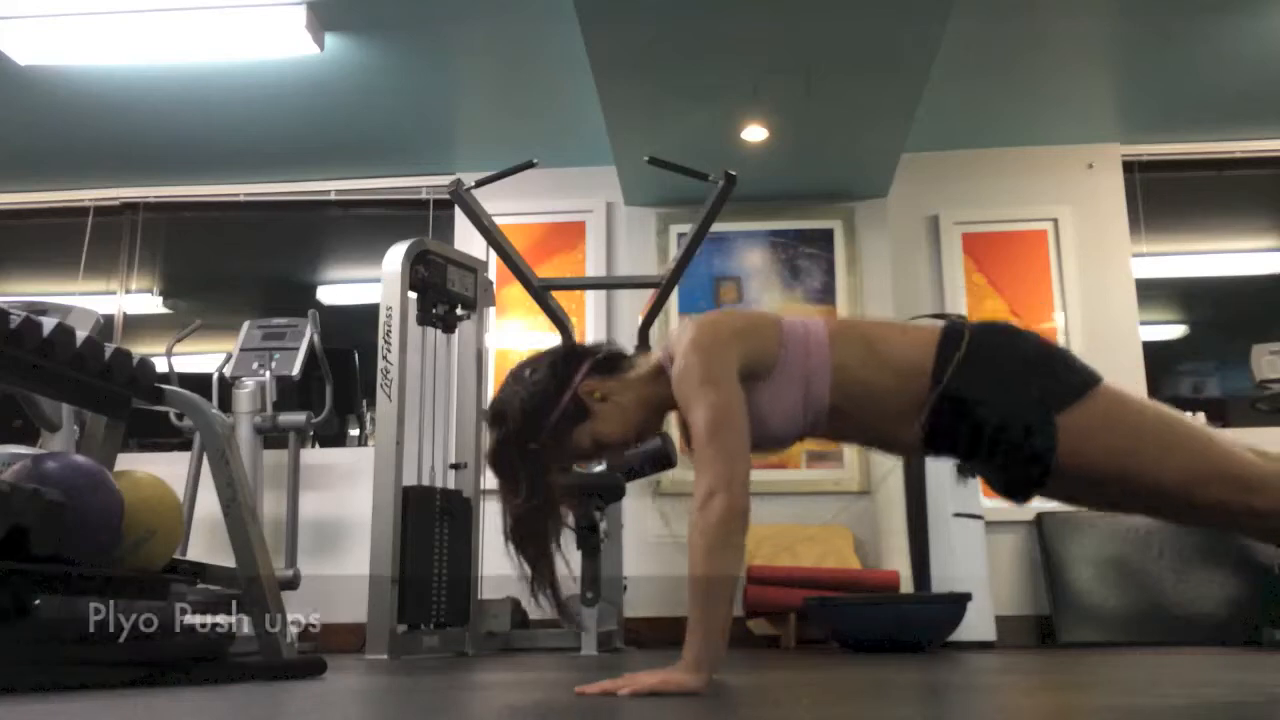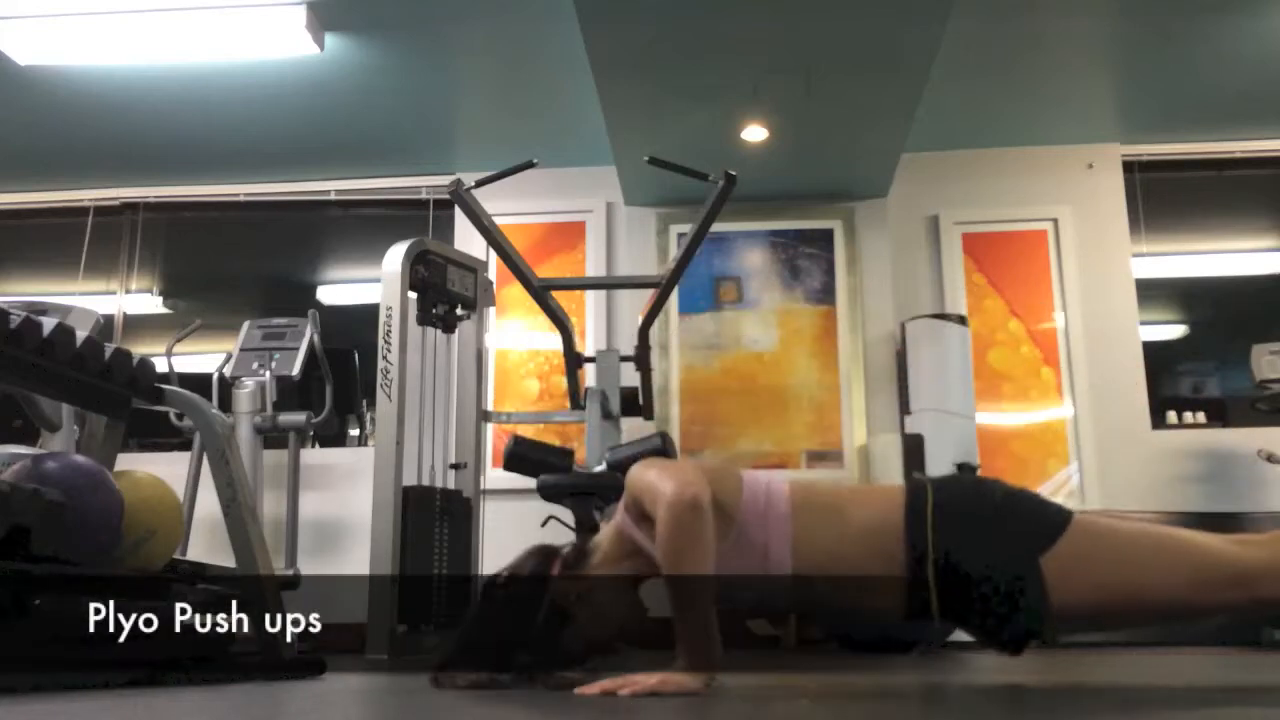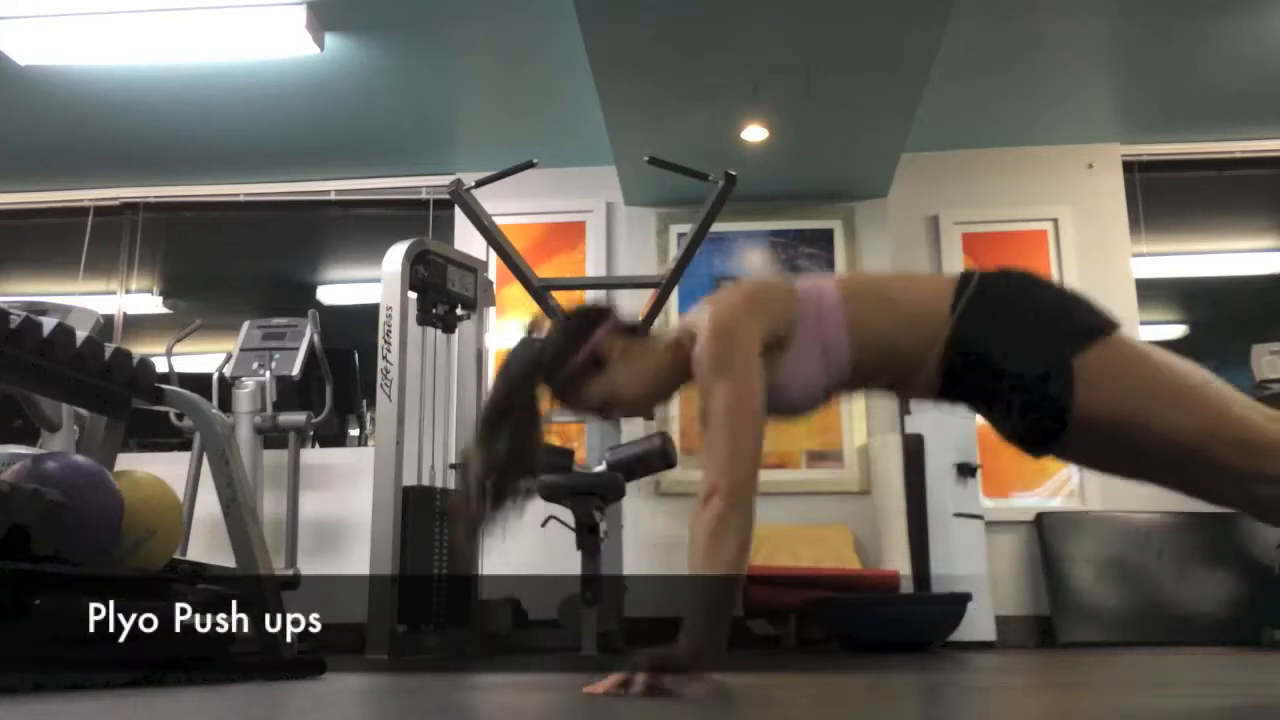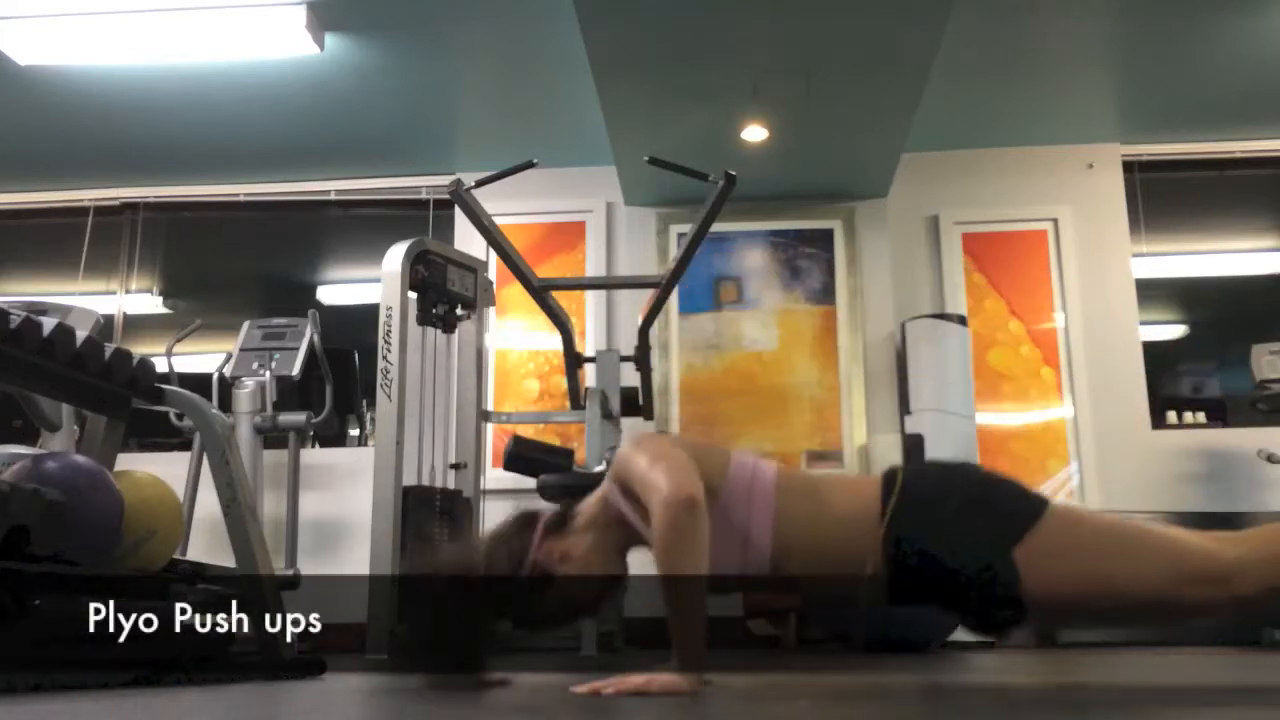
dt=0.5s
person 1, frame 1
left shoulder: (700, 352)
right shoulder: (683, 383)
left elbow: (725, 500)
right elbow: (717, 505)
left wrist: (696, 664)
right wrist: (697, 657)
left hip: (991, 389)
right hip: (965, 410)
person 1, frame 2
left shoulder: (645, 488)
right shoulder: (651, 542)
left elbow: (687, 506)
left wrist: (695, 665)
left hip: (961, 546)
right hip: (944, 550)
person 1, frame 3
left shoulder: (721, 331)
right shoulder: (696, 356)
left elbow: (732, 499)
right elbow: (718, 493)
left wrist: (687, 651)
right wrist: (699, 643)
left hip: (1013, 346)
right hip: (987, 359)
person 1, frame 4
left shoulder: (638, 462)
right shoulder: (637, 501)
left elbow: (690, 512)
left wrist: (685, 667)
left hip: (948, 534)
right hip: (930, 550)
